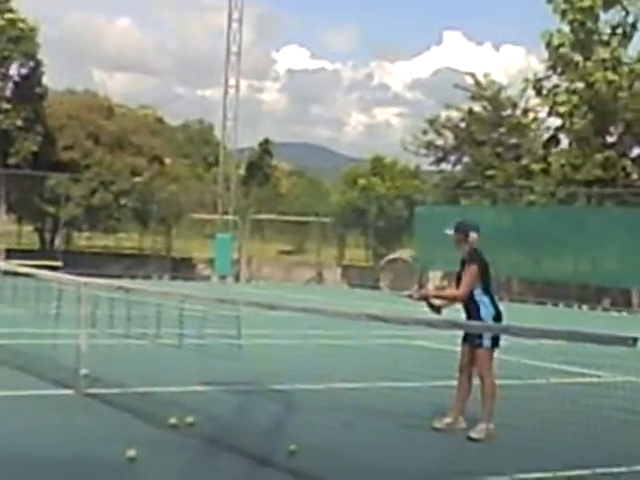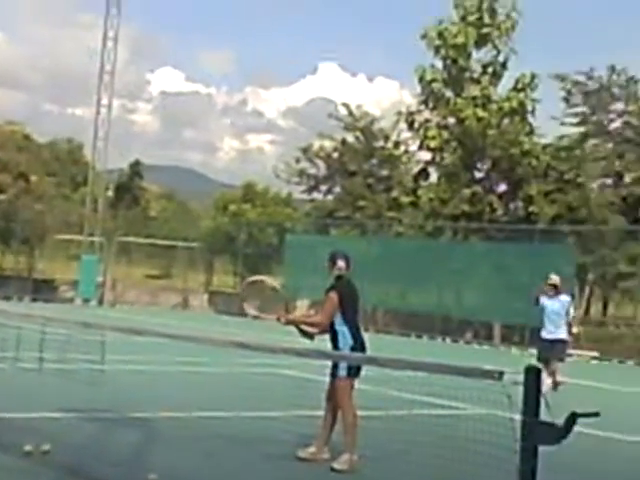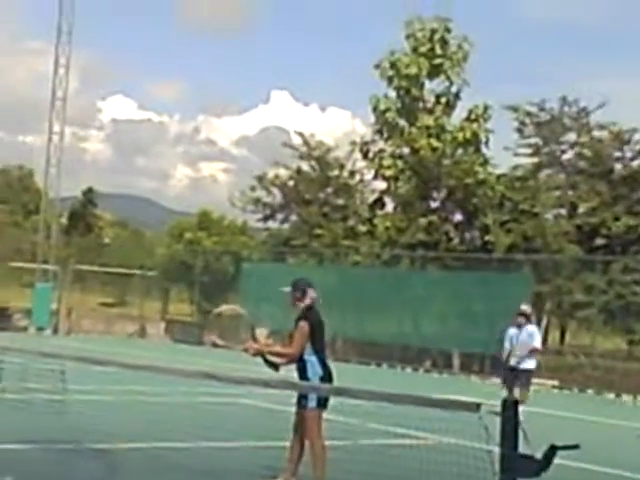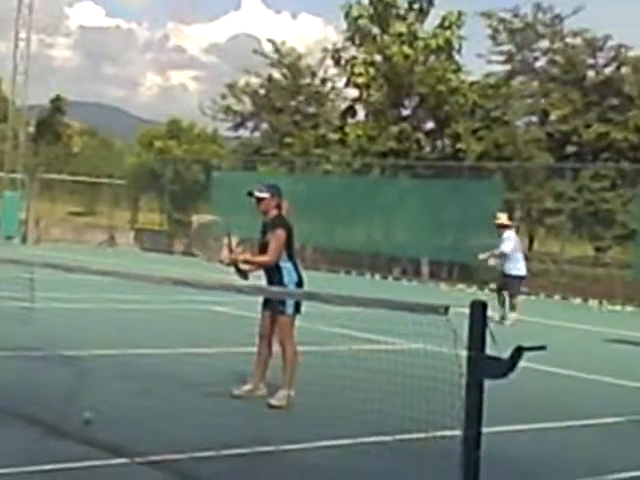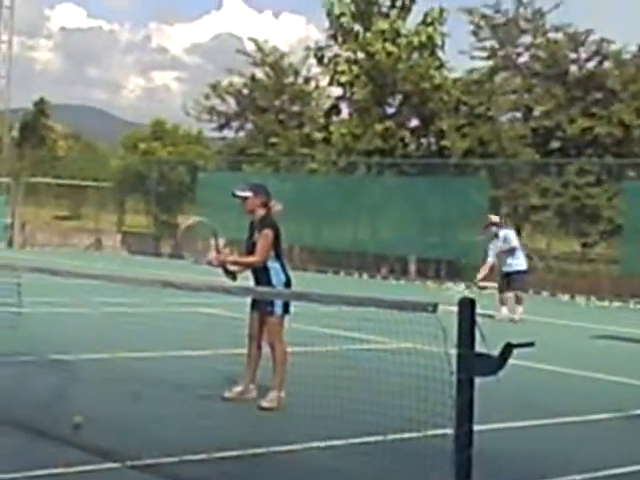
dt=0.5s
person 1, frame 1
left shoulder: (474, 261)
right shoulder: (467, 260)
left elbow: (461, 294)
right elbow: (461, 292)
left wrist: (431, 294)
right wrist: (437, 298)
left hip: (486, 318)
right hip: (475, 319)
left knee: (484, 371)
right knee: (464, 369)
left ankle: (486, 423)
right ankle: (456, 417)
person 1, frame 2
left shoulder: (335, 290)
right shoulder: (348, 288)
left elbow: (323, 321)
left wrist: (296, 320)
right wrist: (313, 330)
left hip: (348, 348)
right hip: (346, 347)
left knee: (344, 402)
right knee: (331, 400)
left ankle: (350, 455)
right ankle: (321, 447)
person 1, frame 3
left shoulder: (305, 319)
right shoulder: (310, 316)
left elbow: (295, 351)
left wrist: (264, 349)
right wrist: (275, 357)
left hip: (315, 378)
right hip: (309, 378)
left knee: (313, 433)
right knee: (298, 429)
person 1, frame 4
left shoulder: (280, 225)
right shoulder: (266, 225)
left elbow: (271, 258)
right elbow: (265, 258)
left wrist: (242, 258)
right wrist: (247, 266)
left hip: (288, 284)
right hip: (274, 285)
left knee: (285, 339)
right knee: (264, 336)
left ankle: (287, 390)
right ankle: (257, 384)
person 1, frame 5
left shoulder: (268, 226)
right shoulder: (253, 225)
left elbow: (259, 259)
right elbow: (252, 258)
left wrist: (229, 259)
right wrist: (232, 265)
left hip: (275, 284)
right hip: (261, 285)
left knee: (274, 340)
right knee: (254, 337)
left ankle: (277, 392)
right ankle: (248, 386)
